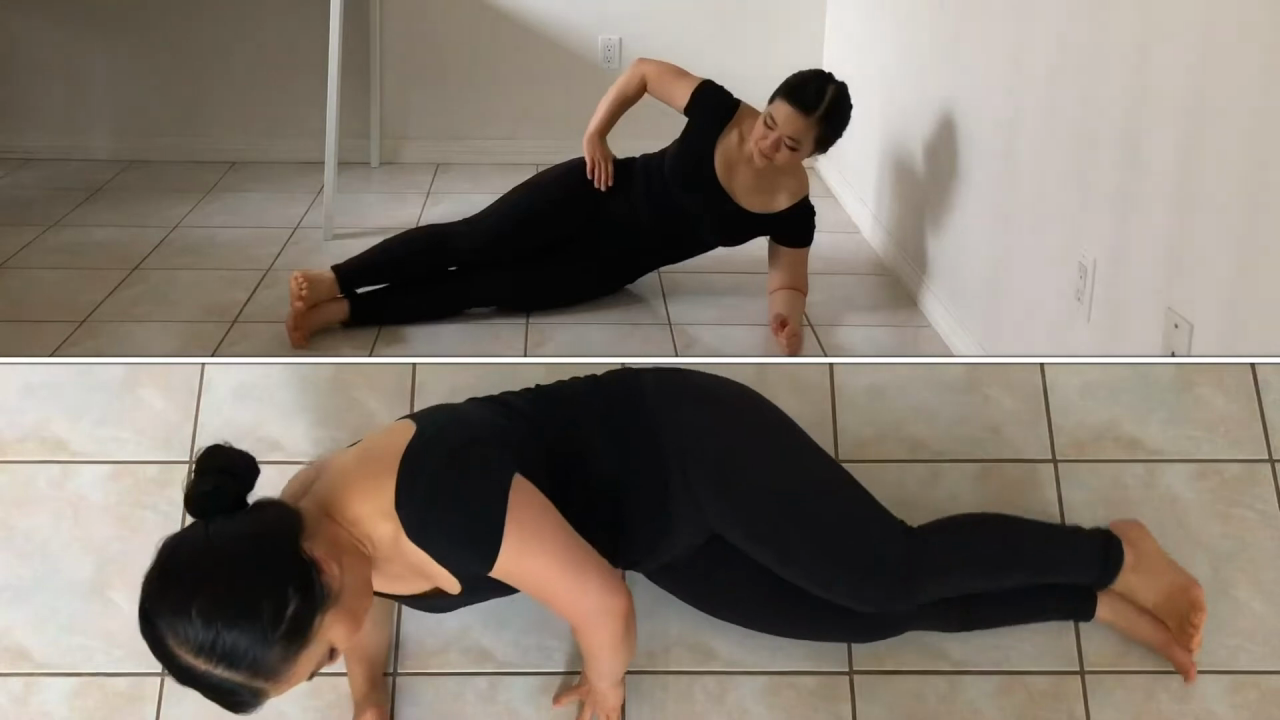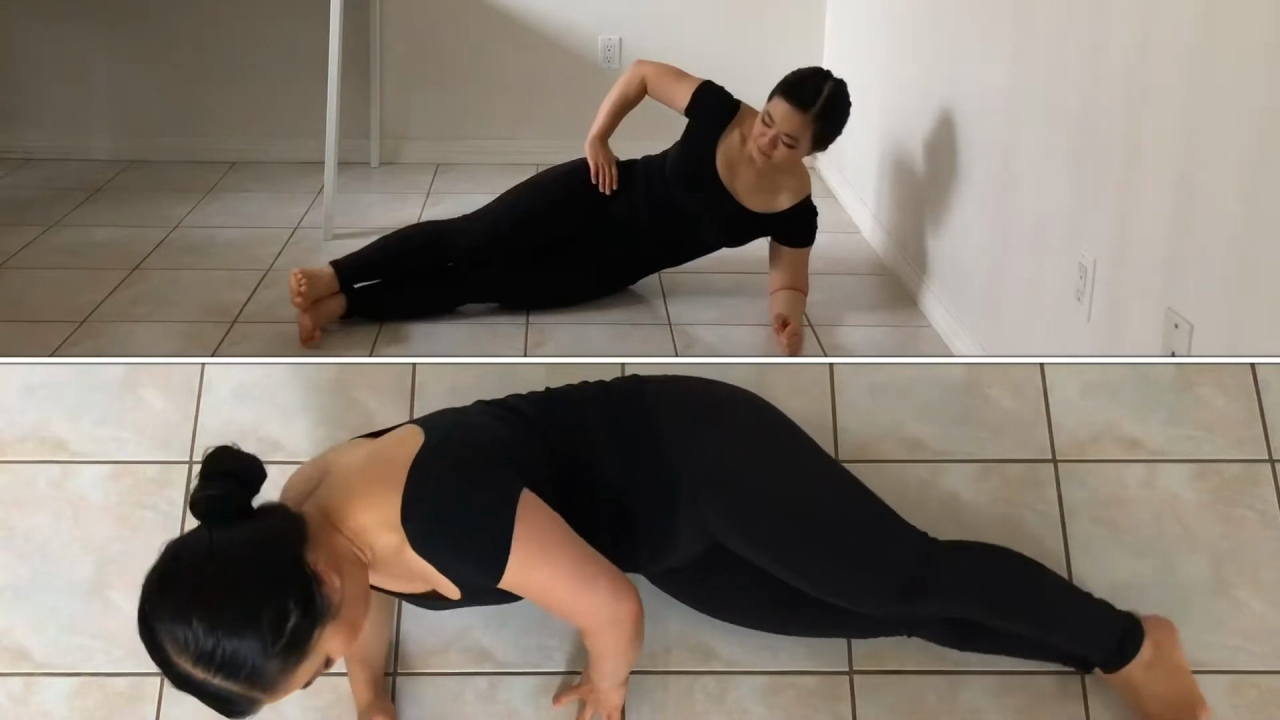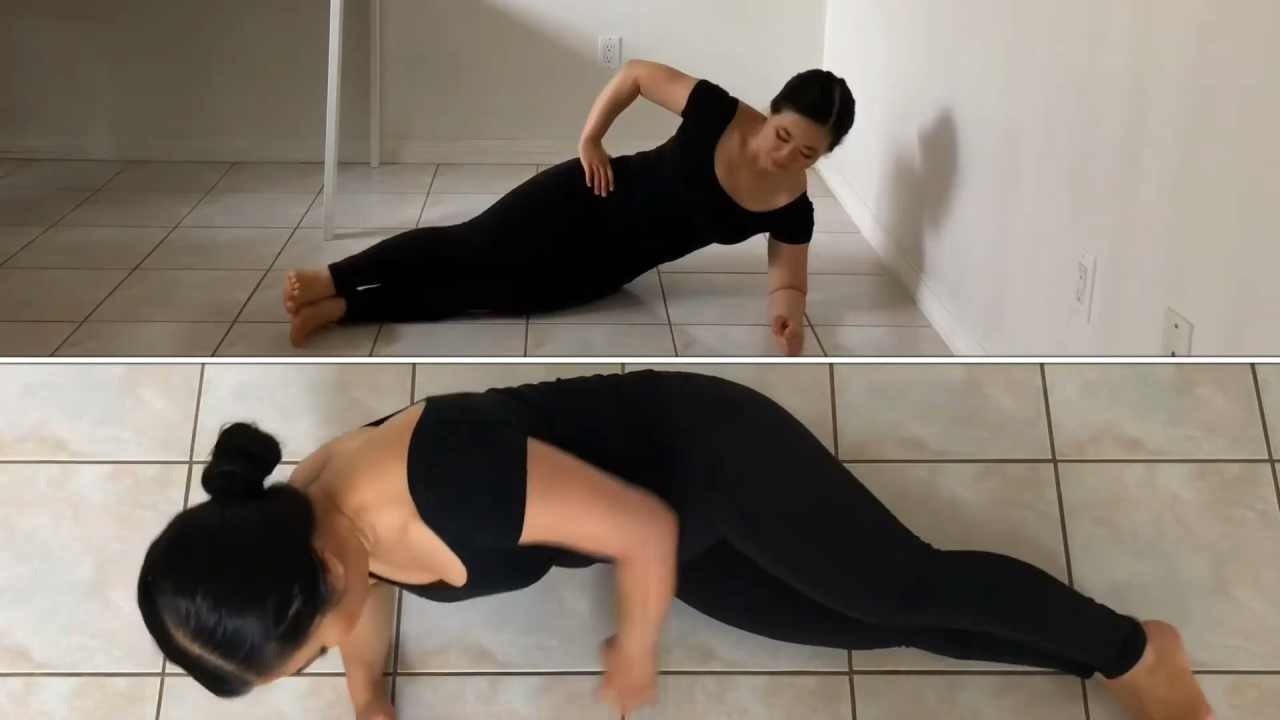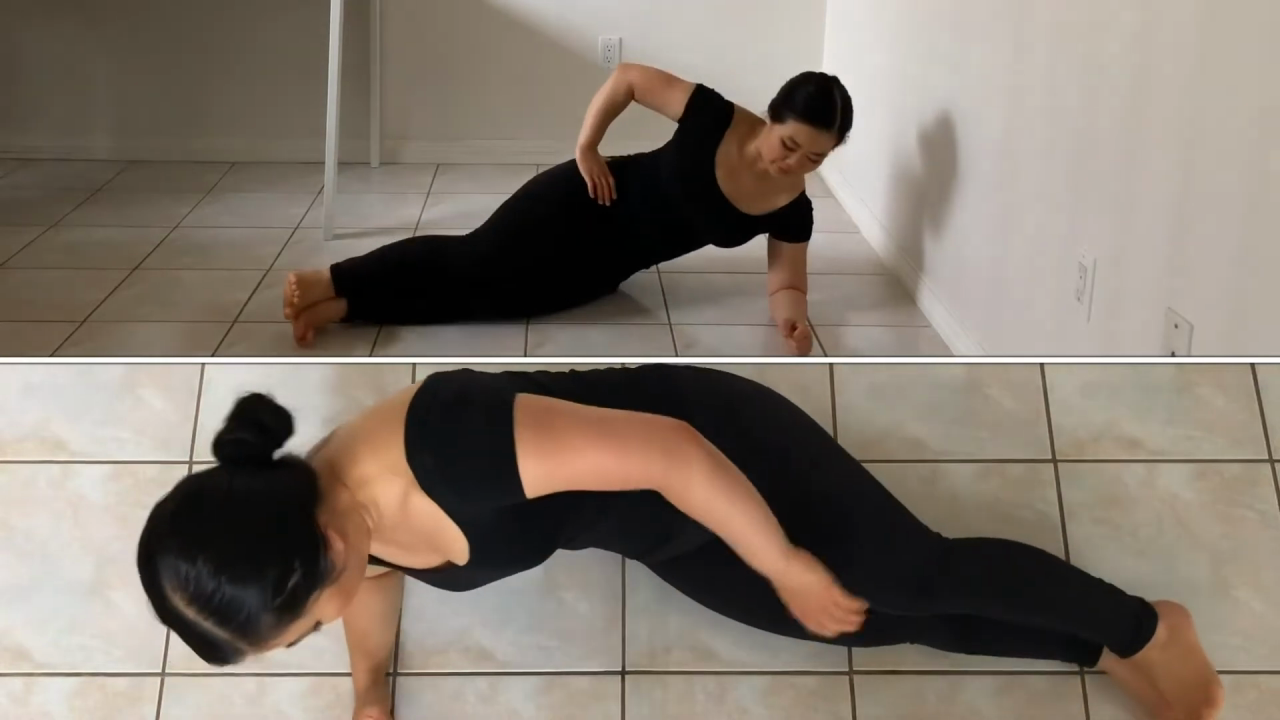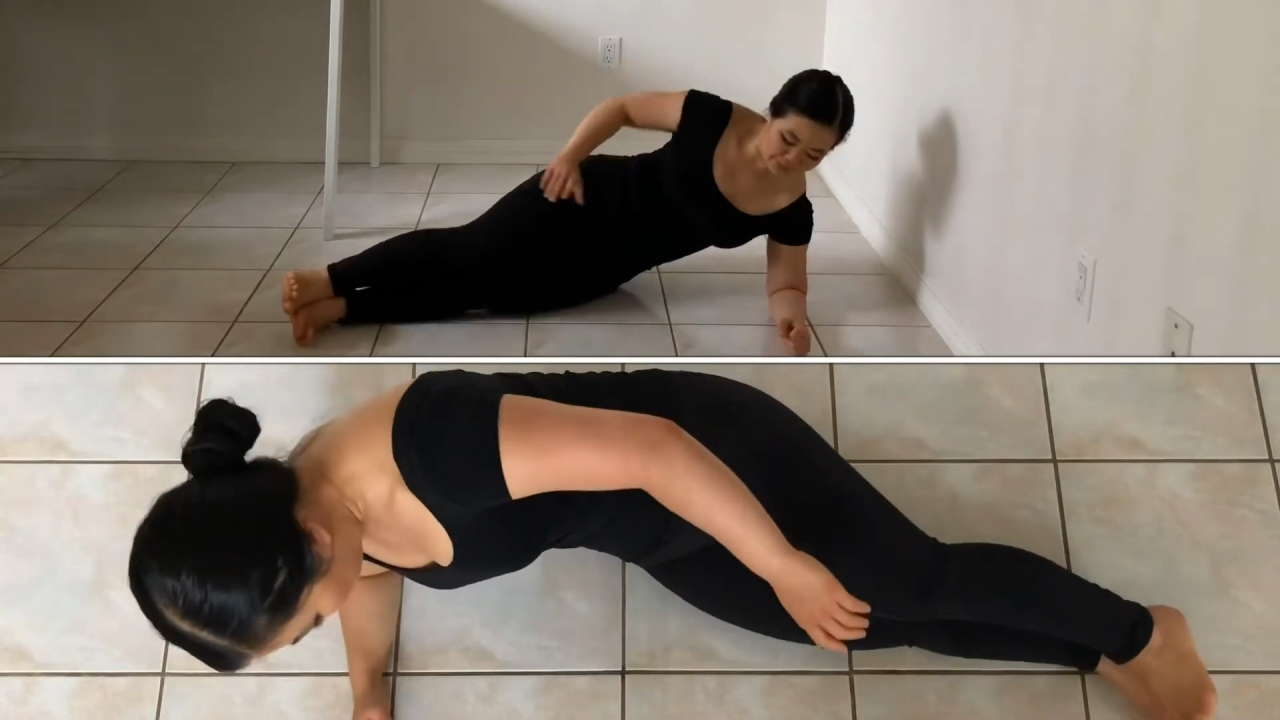
dt=0.3s
person 1, frame 1
left shoulder: (429, 488)
right shoulder: (293, 537)
left elbow: (601, 604)
right elbow: (369, 599)
left hip: (690, 442)
right hip: (659, 539)
left knee: (892, 571)
right knee: (866, 617)
left ankle: (1111, 559)
right ankle: (1092, 604)
person 1, frame 2
left shoulder: (434, 503)
right shoulder: (292, 529)
left elbow: (612, 608)
left hip: (696, 453)
right hip: (662, 539)
left knee: (903, 576)
right knee: (868, 612)
person 1, frame 3
left shoulder: (439, 474)
right shoulder: (299, 529)
left elbow: (643, 530)
right elbow: (373, 592)
left hip: (707, 450)
right hip: (668, 531)
left knee: (902, 587)
right knee: (866, 624)
person 1, frame 4
left shoulder: (438, 446)
right shoulder: (307, 508)
left elbow: (670, 448)
right elbow: (378, 575)
left wrist: (787, 569)
left hip: (710, 441)
right hip: (662, 538)
left knee: (915, 577)
right knee: (874, 621)
left ankle: (1142, 627)
person 1, frame 5
left shoulder: (424, 444)
right shoulder: (297, 510)
left elbow: (652, 447)
left wrist: (787, 569)
left hip: (704, 447)
right hip: (656, 542)
left knee: (907, 581)
right knee: (872, 623)
left ankle: (1138, 632)
person 2, frame 1
left shoulder: (792, 208)
right shoulder: (719, 109)
left elbow: (787, 281)
right elbow: (643, 71)
left wrist: (788, 316)
right wrist: (595, 135)
left hip: (614, 263)
right hip: (597, 195)
left knee: (485, 286)
right knee: (471, 242)
left ankle: (343, 312)
right ankle: (332, 282)
person 2, frame 2
left shoulder: (794, 207)
right shoulder: (720, 111)
left elbow: (788, 281)
right elbow: (641, 73)
left wrist: (788, 316)
right wrist: (596, 139)
left hip: (615, 263)
right hip: (597, 196)
left knee: (485, 284)
right knee: (472, 238)
left ankle: (342, 305)
right ankle: (333, 278)
person 2, frame 3
left shoulder: (791, 208)
right shoulder: (717, 112)
left elbow: (786, 281)
right elbow: (635, 74)
left wrist: (788, 317)
right wrist: (589, 141)
left hip: (611, 266)
right hip: (592, 198)
left knee: (488, 290)
right knee: (473, 245)
left ankle: (339, 308)
right ankle: (329, 279)
person 2, frame 4
left shoulder: (791, 209)
right shoulder: (714, 118)
left elbow: (786, 282)
right elbow: (626, 78)
left wrist: (794, 320)
right wrist: (585, 150)
left hip: (606, 266)
right hip: (586, 201)
left knee: (490, 296)
right knee: (476, 259)
left ankle: (340, 308)
right ankle: (329, 281)
person 2, frame 5
left shoulder: (791, 209)
right shoulder: (713, 118)
left elbow: (787, 281)
right elbow: (622, 107)
left wrist: (792, 318)
right wrist: (569, 157)
left hip: (609, 264)
right hip: (591, 196)
left knee: (489, 291)
right knee: (472, 251)
left ankle: (341, 306)
right ankle: (328, 279)
